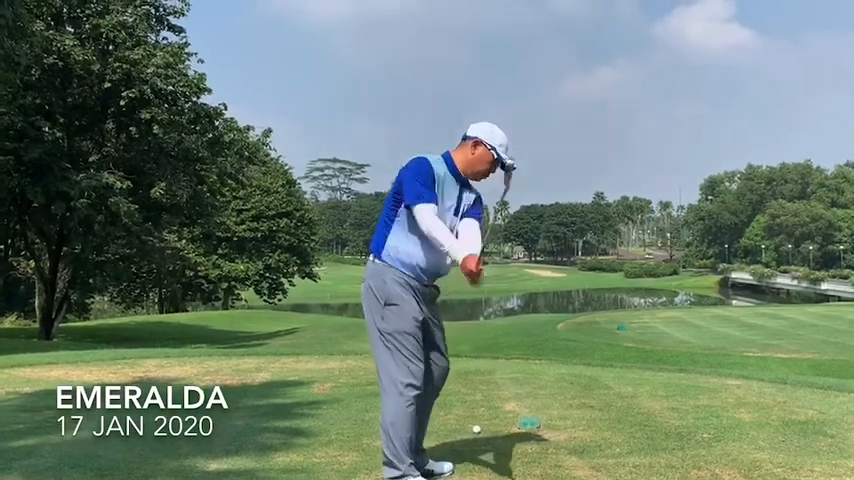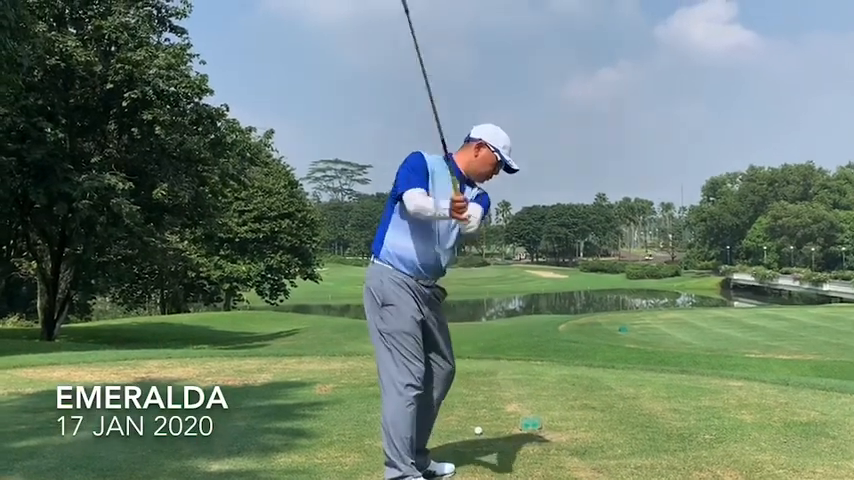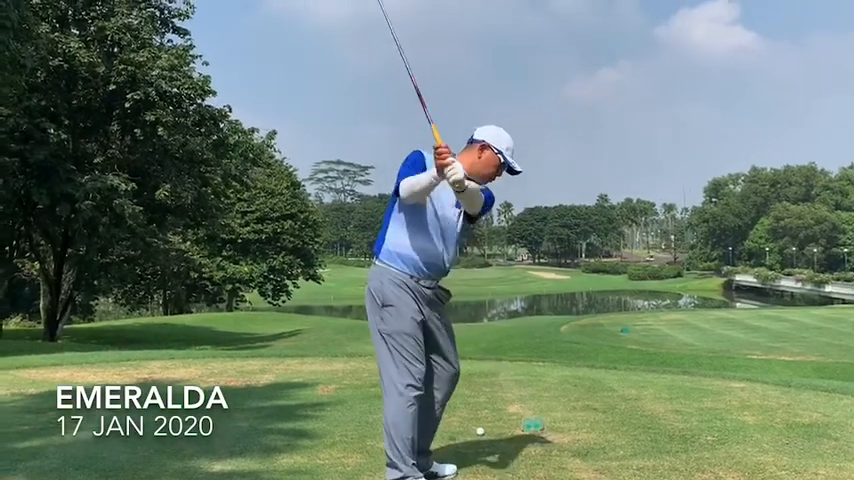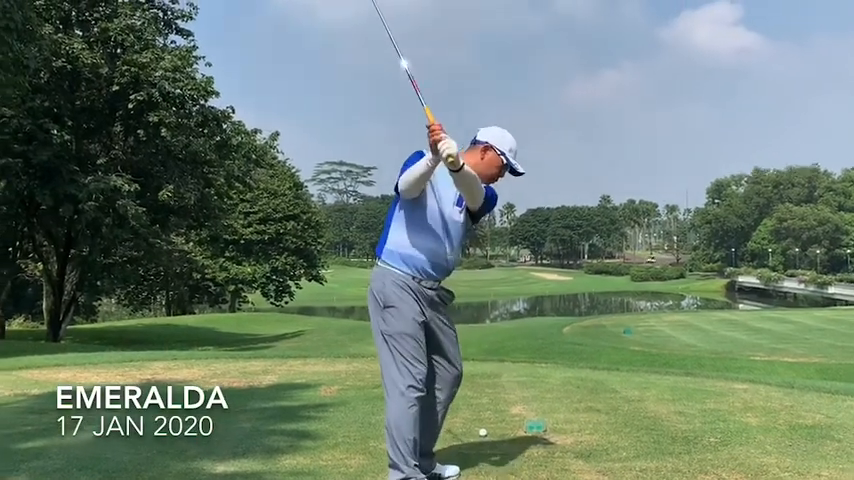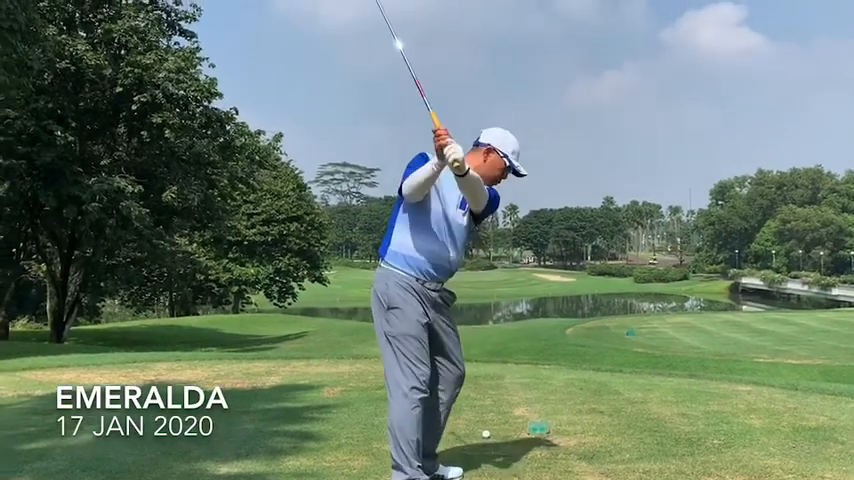
dt=0.1s
person 1, frame 1
left shoulder: (471, 196)
right shoulder: (424, 167)
left elbow: (471, 232)
right elbow: (427, 220)
left wrist: (472, 255)
right wrist: (459, 256)
left hip: (421, 287)
right hip: (390, 282)
left knee: (434, 371)
right knee: (404, 378)
person 1, frame 2
left shoulder: (477, 195)
right shoulder: (420, 162)
left elbow: (471, 223)
right elbow: (414, 203)
left wrist: (463, 212)
right wrist: (446, 209)
left hip: (425, 288)
right hip: (392, 282)
left knee: (439, 372)
right knee: (404, 379)
person 1, frame 3
left shoulder: (481, 195)
right shoulder: (420, 161)
left elbow: (470, 200)
right elbow: (408, 192)
left wrist: (455, 173)
right wrist: (437, 173)
left hip: (430, 290)
right hip: (393, 284)
left knee: (444, 373)
right knee: (405, 381)
person 1, frame 4
left shoulder: (483, 193)
right shoulder: (421, 162)
left elbow: (470, 189)
right elbow: (407, 187)
left wrist: (452, 155)
right wrist: (434, 157)
left hip: (432, 290)
right hip: (396, 284)
left knee: (447, 375)
right knee: (407, 381)
person 1, frame 5
left shoulder: (485, 194)
right shoulder: (425, 162)
left elbow: (475, 199)
right elbow: (412, 189)
left wrist: (453, 158)
right wrist: (439, 163)
left hip: (435, 292)
right hip: (399, 285)
left knee: (449, 376)
right knee: (410, 382)
